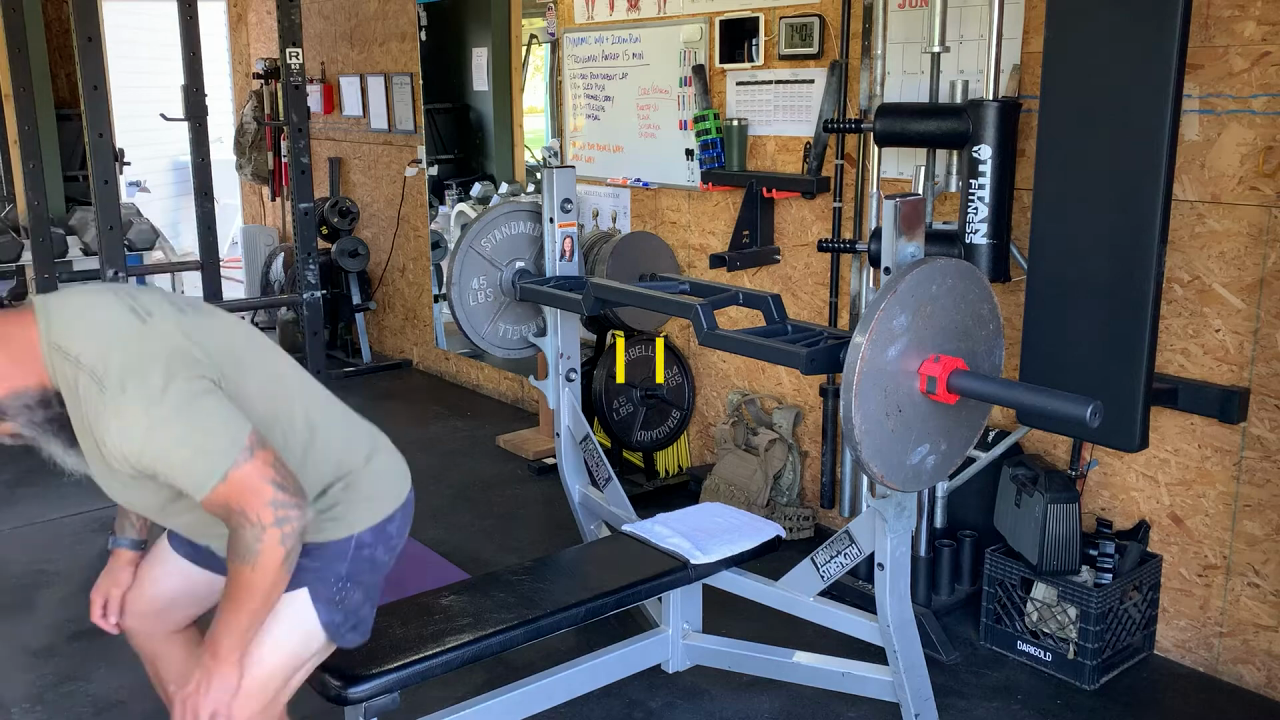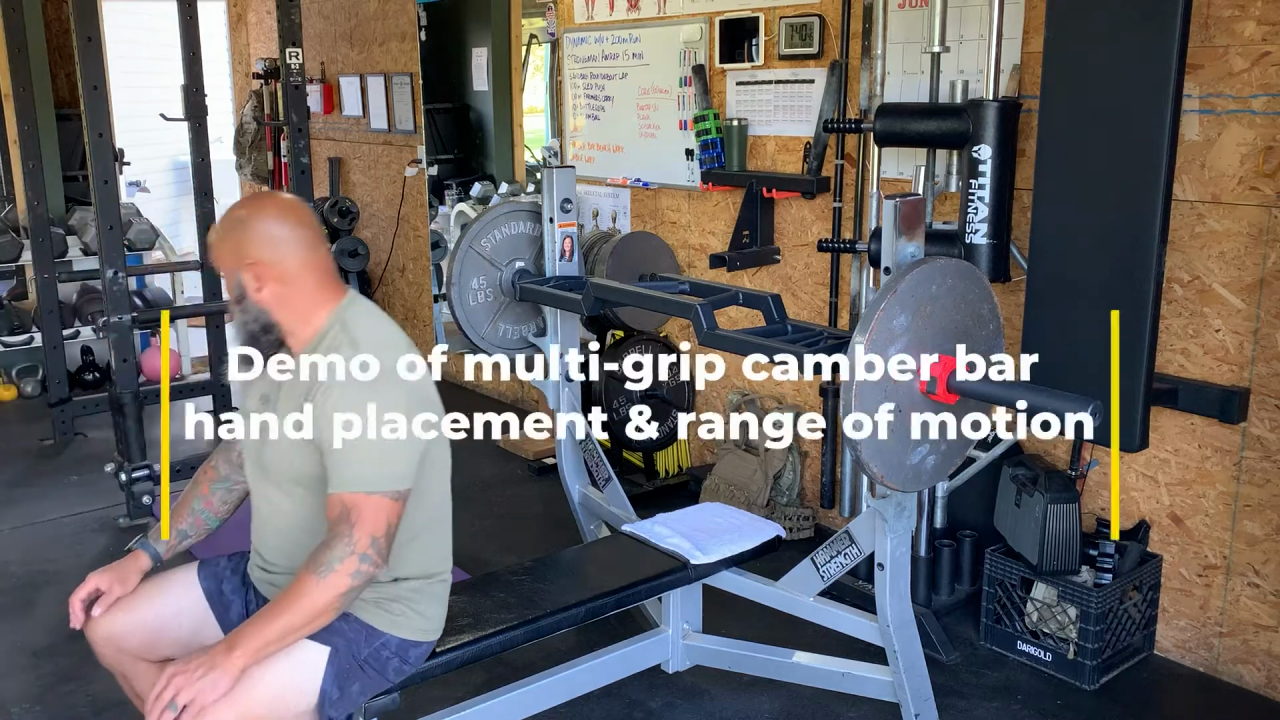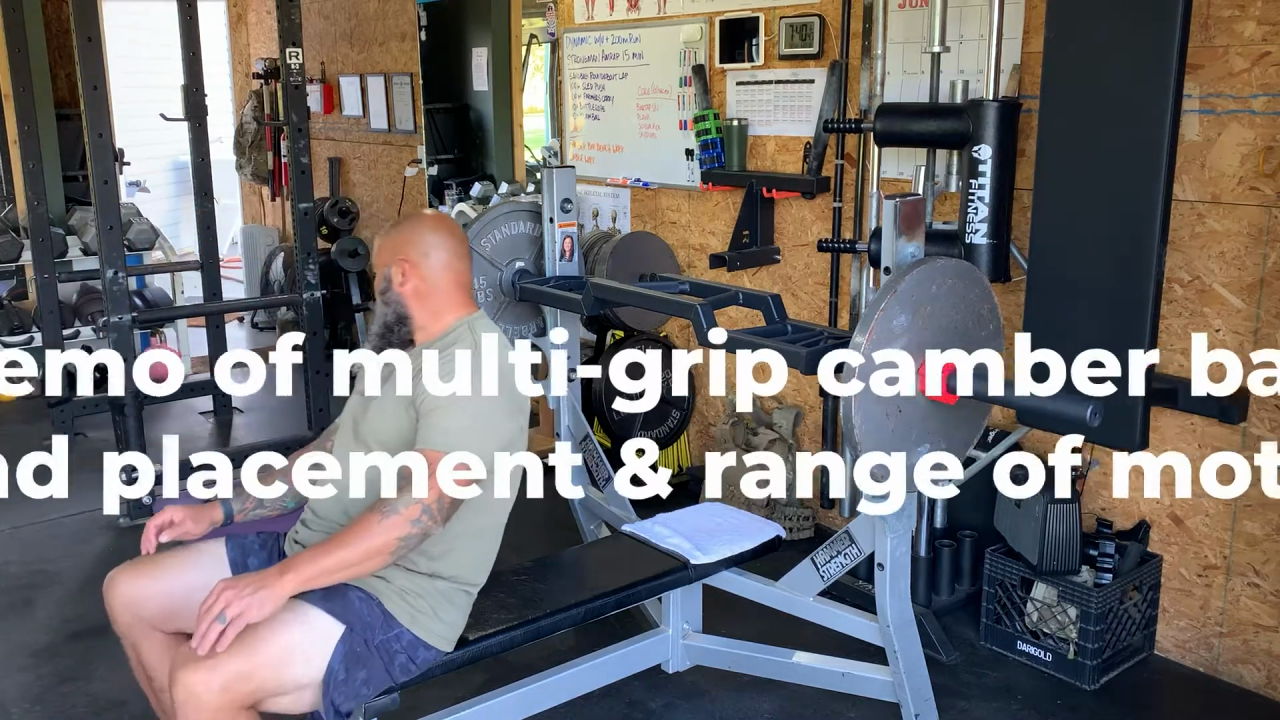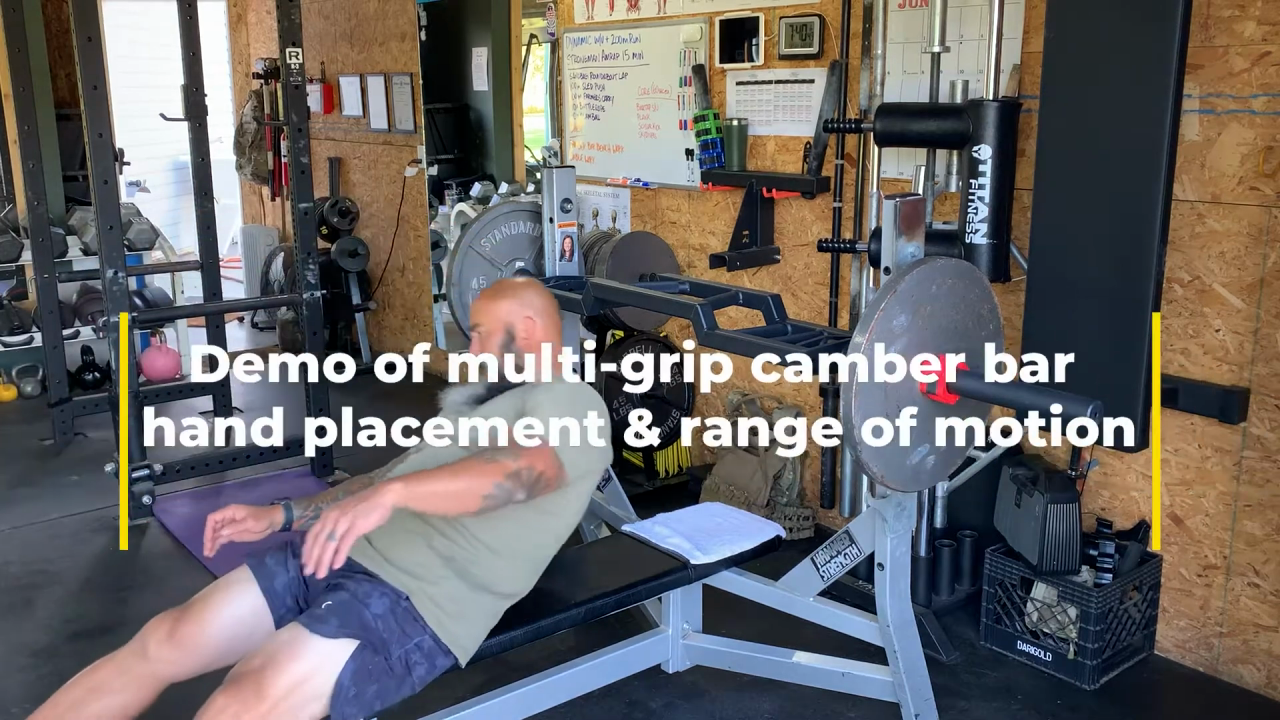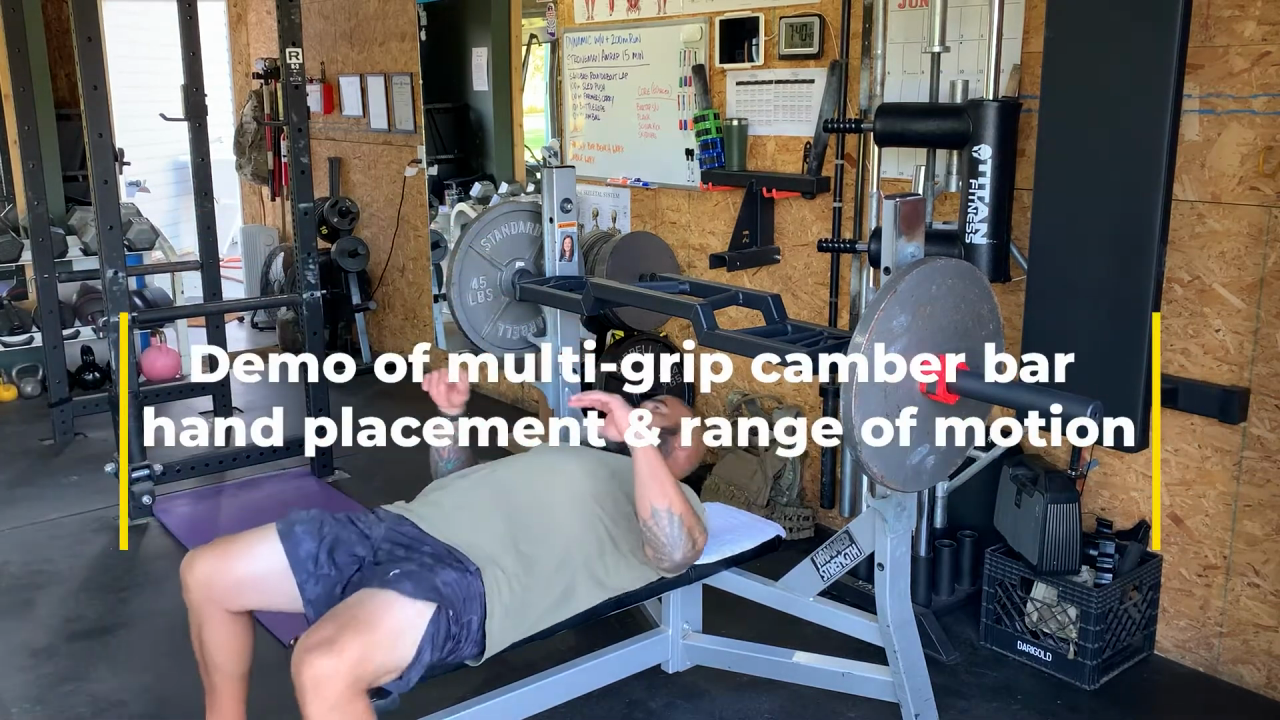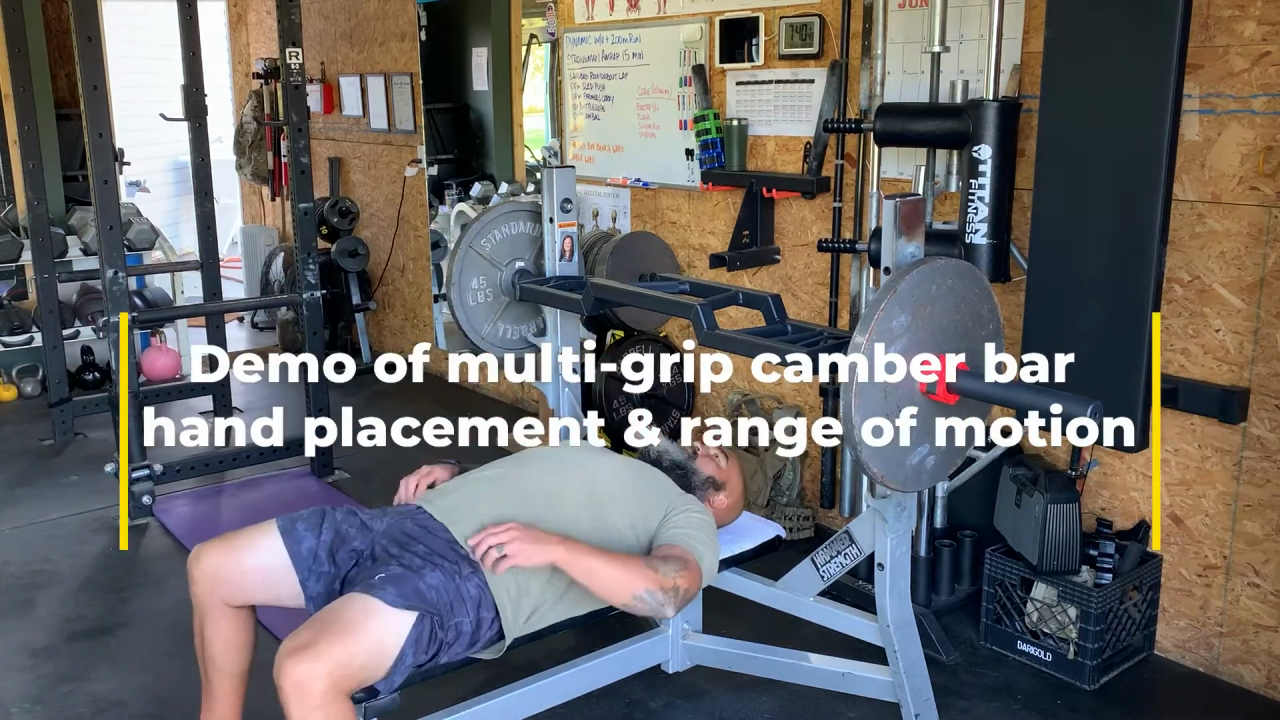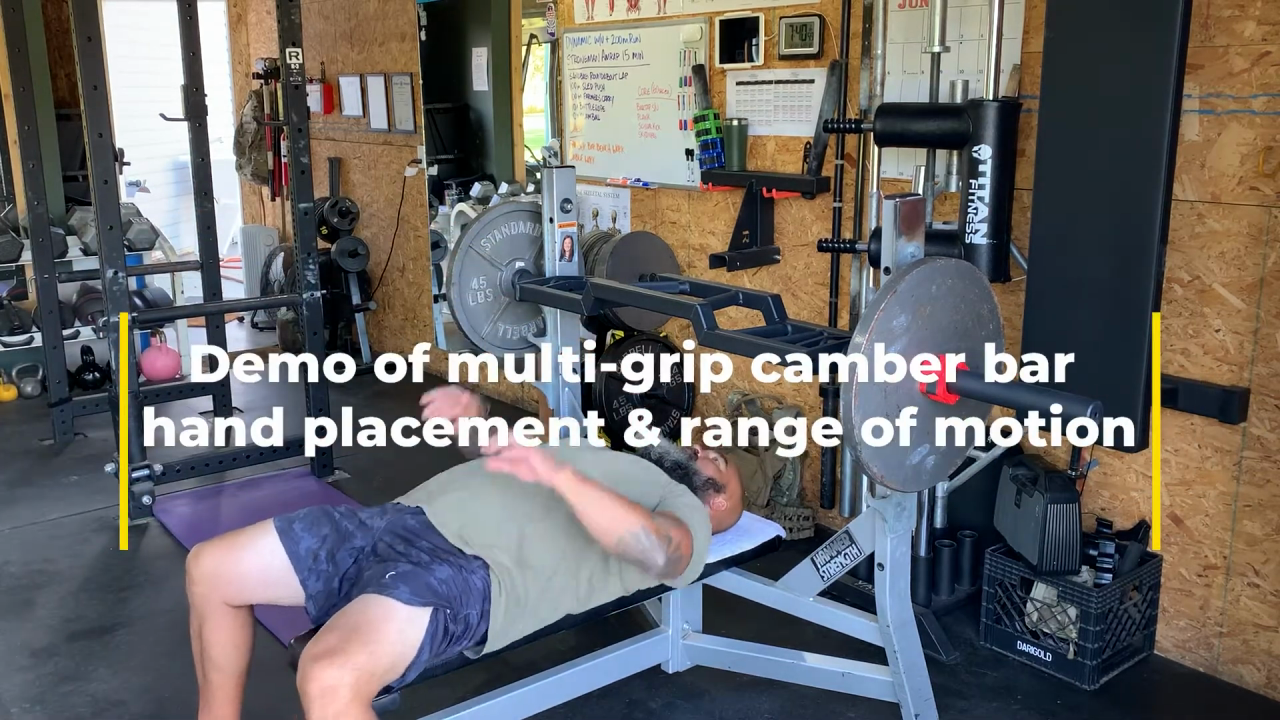
dt=0.7s
person 1, frame 1
left shoulder: (123, 389)
right shoulder: (70, 322)
left elbow: (274, 517)
left wrist: (219, 657)
right wrist: (124, 551)
left hip: (343, 516)
right knee: (139, 610)
person 1, frame 2
left shoulder: (366, 374)
right shoulder: (291, 344)
left elbow: (359, 552)
right elbow: (236, 458)
left wrist: (228, 658)
right wrist: (141, 557)
left hip: (372, 615)
right knee: (111, 625)
person 1, frame 3
left shoulder: (473, 370)
right shoulder: (410, 356)
left elbow: (420, 509)
right elbow: (327, 456)
left wrist: (281, 581)
right wrist: (217, 510)
left hip: (394, 605)
right knee: (128, 590)
person 1, frame 4
left shoulder: (573, 406)
right shoulder: (492, 398)
left elbow: (515, 474)
right elbow: (389, 476)
left wrist: (392, 495)
right wrist: (279, 514)
left hip: (418, 608)
right hip: (352, 553)
right knee: (166, 641)
person 1, frame 5
left shoulder: (675, 503)
right shoulder: (579, 454)
left elbow: (673, 552)
left wrist: (635, 437)
right wrist: (451, 416)
left hip: (461, 577)
right hip: (399, 525)
left knee: (324, 664)
right knee: (205, 573)
person 1, frame 6
left shoulder: (690, 519)
right shoulder: (611, 464)
left elbow: (664, 593)
left wrist: (553, 547)
right wrist: (443, 475)
left hip: (466, 572)
right hip: (413, 523)
left knee: (306, 671)
right knee: (212, 568)
person 1, frame 7
left shoulder: (685, 521)
right shoulder: (612, 473)
left elbow: (653, 549)
right elbow: (505, 446)
left wrist: (556, 472)
right wrist: (473, 411)
left hip: (467, 572)
right hip: (408, 519)
right knee: (211, 570)
